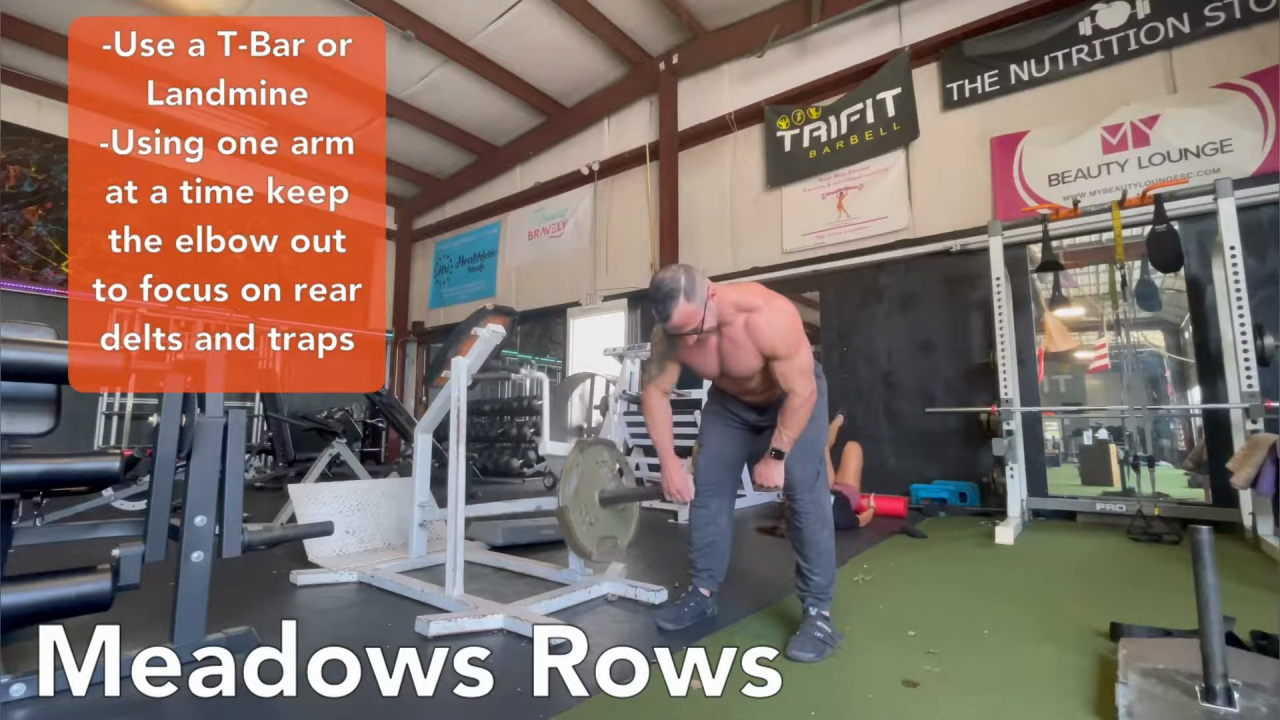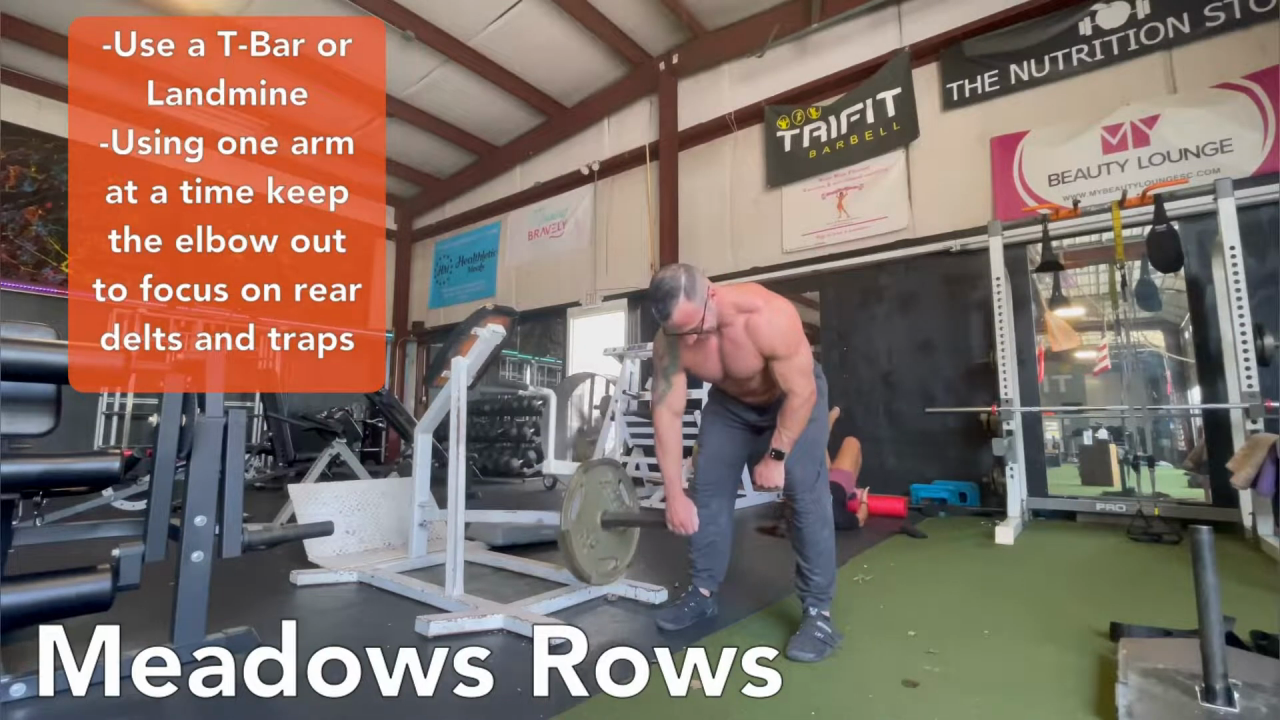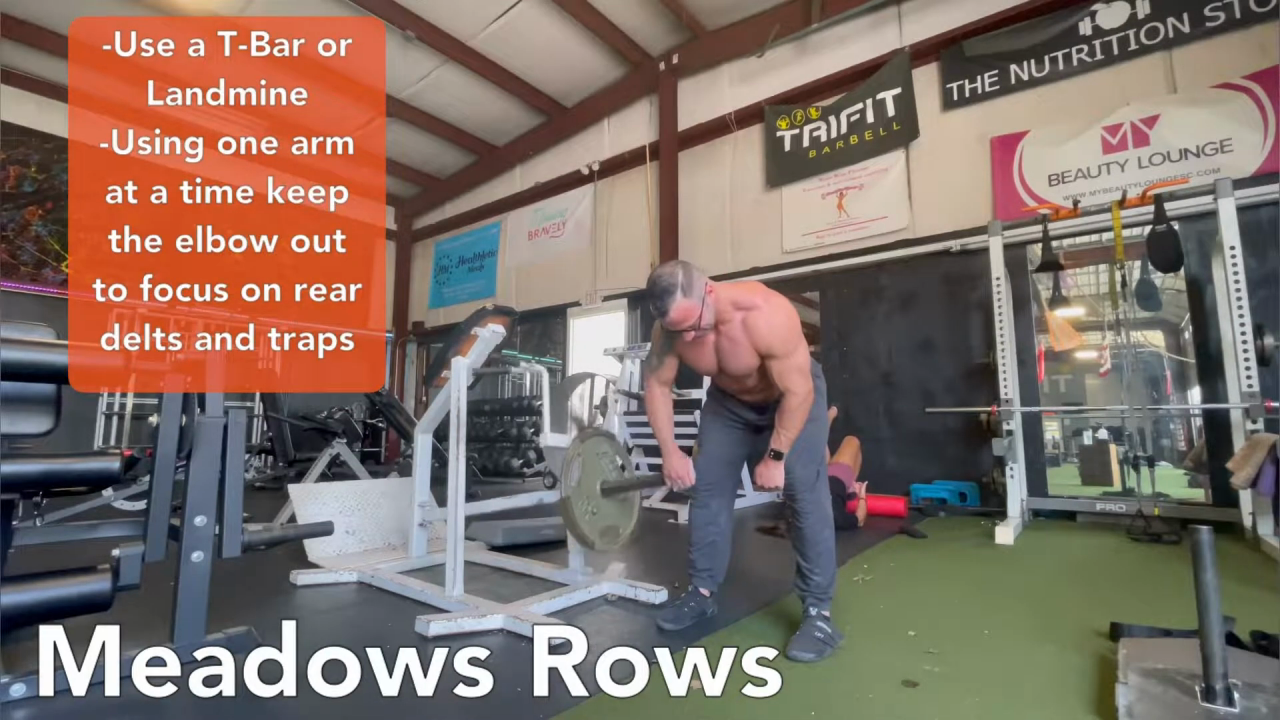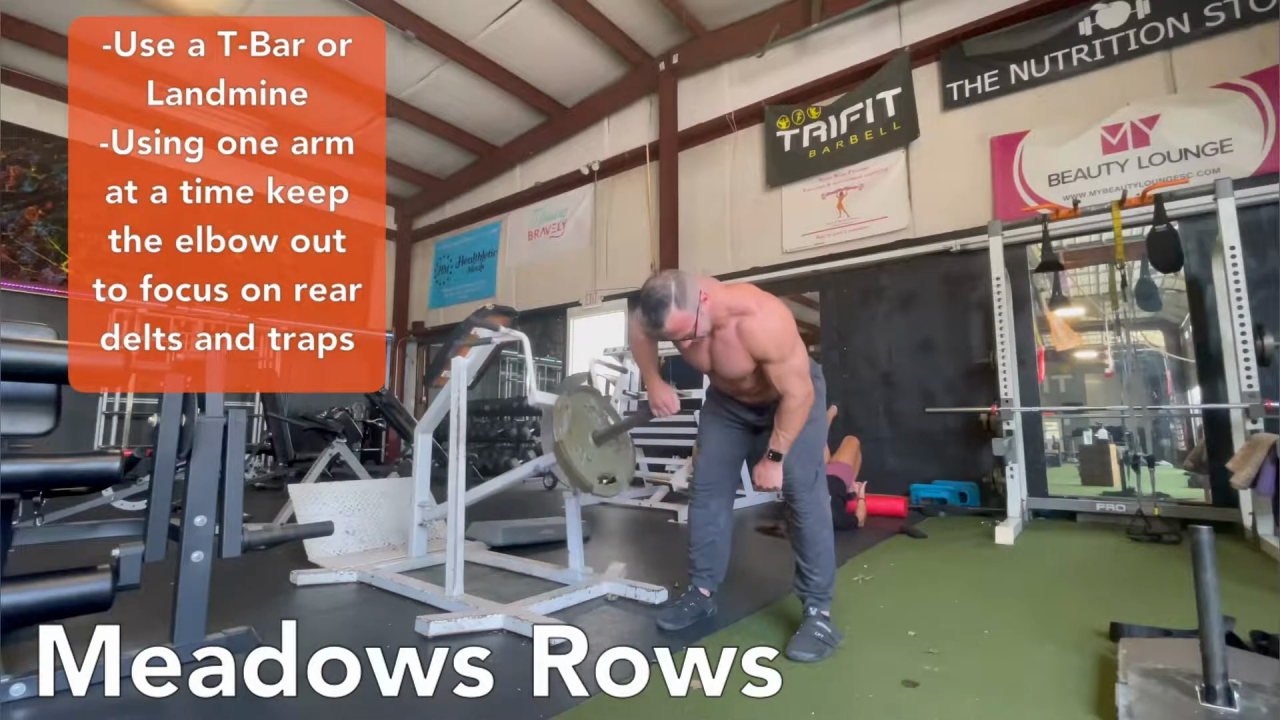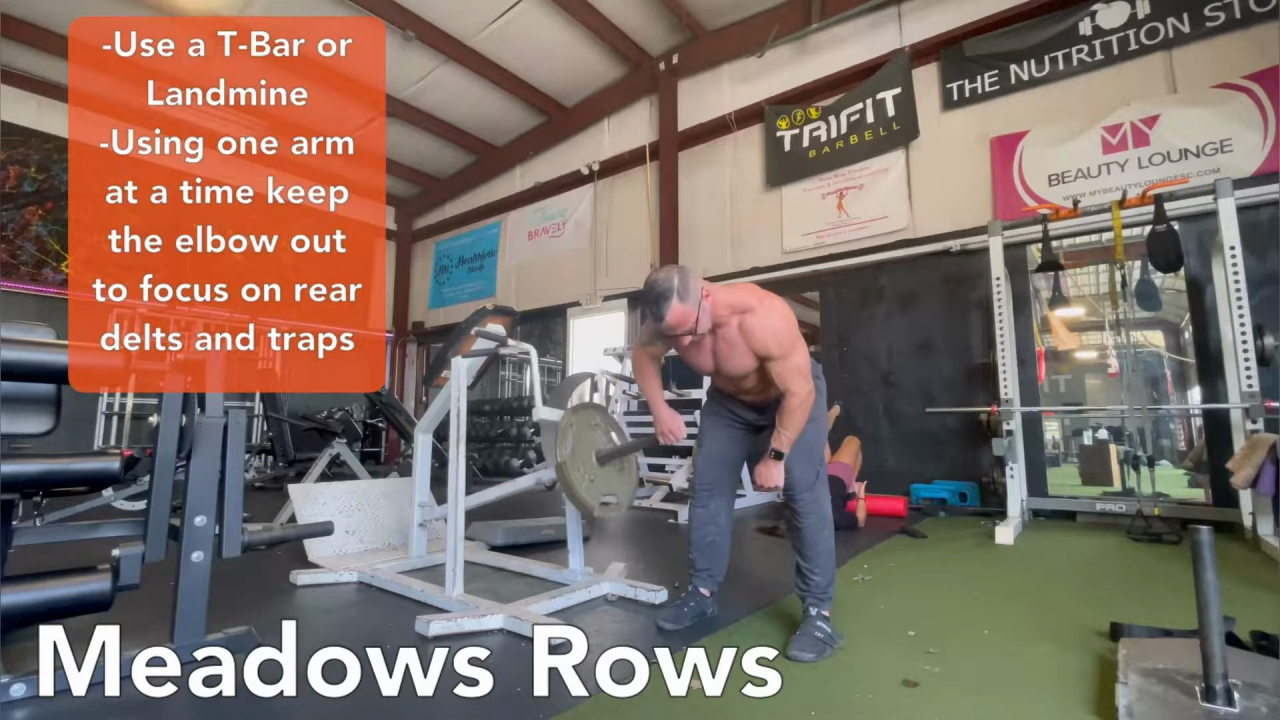
dt=0.3s
person 1, frame 1
left shoulder: (768, 316)
right shoulder: (671, 332)
left elbow: (801, 392)
right elbow: (654, 391)
left wrist: (776, 455)
right wrist: (668, 462)
left hip: (794, 397)
right hip: (729, 401)
left knee: (805, 493)
right knee: (707, 490)
left ankle: (818, 612)
right ankle: (702, 592)
person 1, frame 2
left shoulder: (768, 317)
right shoulder: (671, 341)
left elbow: (801, 393)
right elbow: (667, 413)
left wrist: (776, 456)
right wrist: (674, 494)
left hip: (795, 396)
right hip: (729, 402)
left knee: (806, 493)
right knee: (707, 490)
left ankle: (818, 612)
right ankle: (703, 593)
person 1, frame 3
left shoulder: (766, 314)
right shoulder: (670, 330)
left elbow: (797, 393)
right elbow: (656, 384)
left wrist: (775, 456)
right wrist: (670, 452)
left hip: (794, 396)
right hip: (728, 401)
left knee: (805, 493)
right knee: (707, 489)
left ankle: (818, 612)
right ankle: (702, 592)
person 1, frame 4
left shoulder: (762, 319)
right shoulder: (672, 313)
left elbow: (798, 394)
right elbow: (637, 327)
left wrist: (774, 457)
right wrist: (653, 382)
left hip: (793, 396)
right hip: (727, 400)
left knee: (804, 492)
right knee: (707, 489)
left ankle: (818, 612)
right ankle: (702, 592)
person 1, frame 5
left shoulder: (764, 317)
right shoulder: (671, 319)
left elbow: (799, 392)
right elbow: (642, 354)
left wrist: (776, 456)
right wrist: (659, 409)
left hip: (794, 396)
right hip: (728, 400)
left knee: (804, 493)
right knee: (707, 489)
left ankle: (818, 612)
right ankle: (702, 592)
